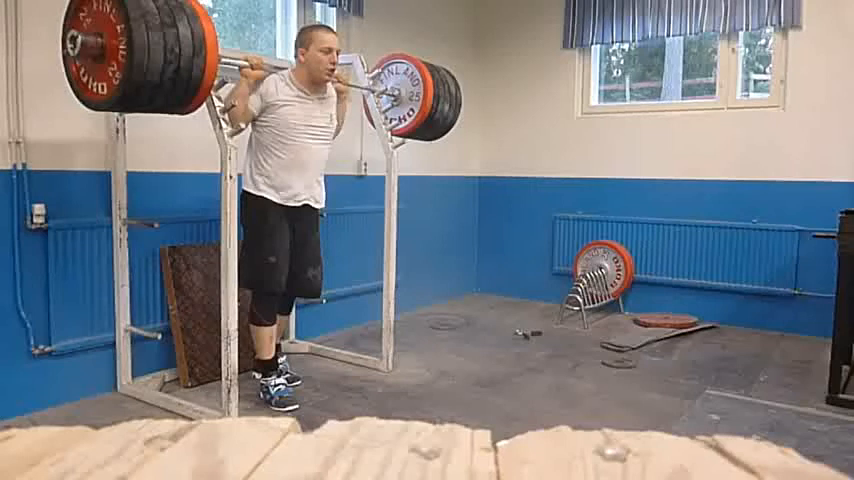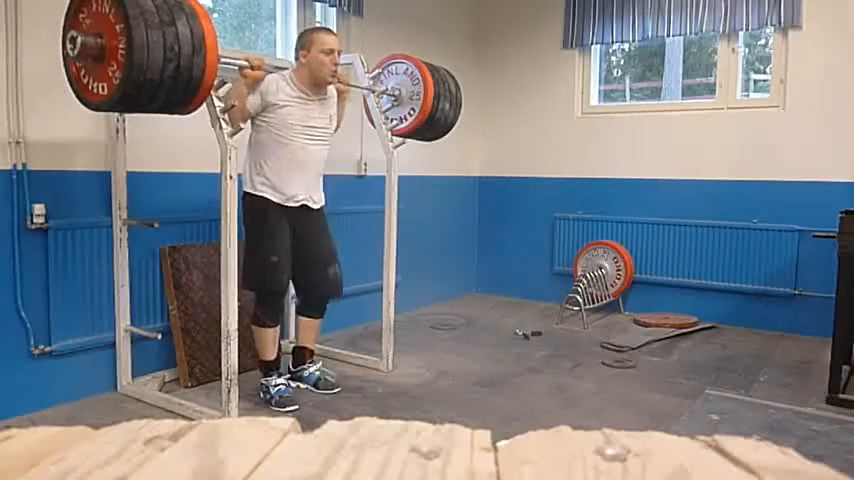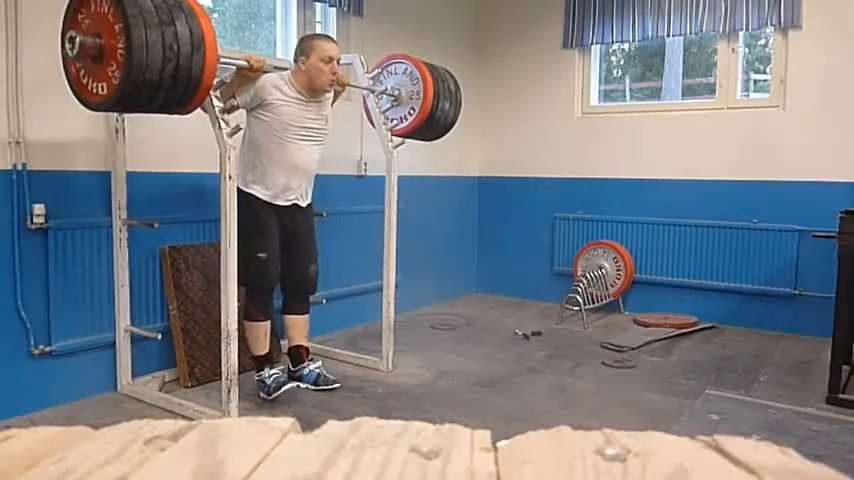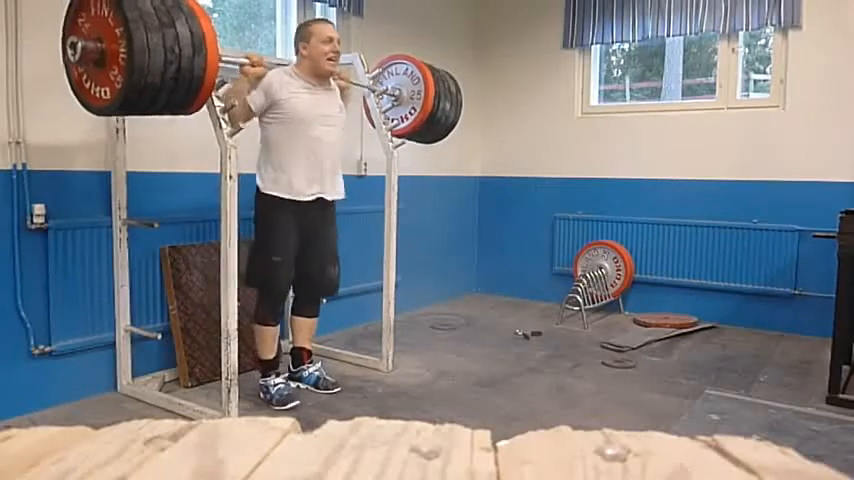
dt=0.5s
person 1, frame 1
left shoulder: (328, 94)
right shoulder: (270, 88)
right elbow: (225, 122)
left wrist: (342, 97)
right wrist: (245, 80)
left hip: (308, 205)
right hip: (267, 203)
left knee: (295, 288)
right knee: (268, 289)
left ankle: (270, 357)
right ankle: (269, 377)
person 1, frame 2
left shoulder: (329, 95)
right shoulder: (271, 87)
right wrist: (245, 80)
left hip: (310, 205)
right hip: (268, 204)
left knee: (323, 286)
right knee: (271, 292)
left ankle: (303, 364)
right ankle: (271, 377)
person 1, frame 3
left shoulder: (325, 97)
right shoulder: (267, 87)
left wrist: (338, 93)
right wrist: (241, 76)
left hip: (299, 204)
right hip: (259, 201)
left knee: (301, 285)
right knee: (261, 285)
left ankle: (301, 364)
right ankle: (265, 370)
person 1, frame 4
left shoulder: (332, 91)
right shoulder: (275, 83)
right elbow: (227, 118)
left wrist: (343, 92)
right wrist: (246, 78)
left hip: (321, 202)
right hip: (280, 201)
left knee: (315, 286)
right knee: (274, 289)
left ankle: (302, 364)
right ankle: (270, 376)
